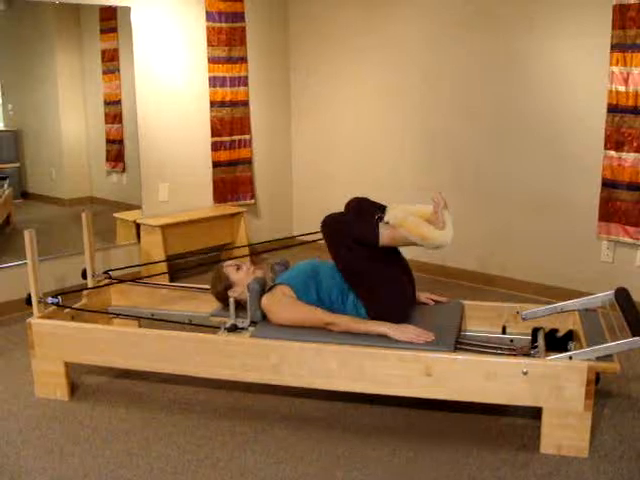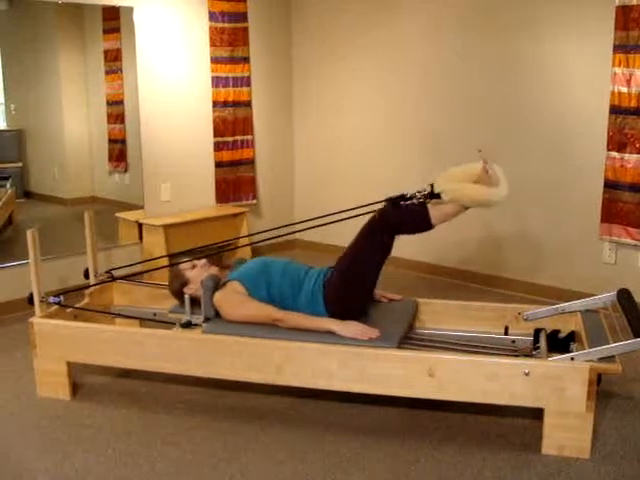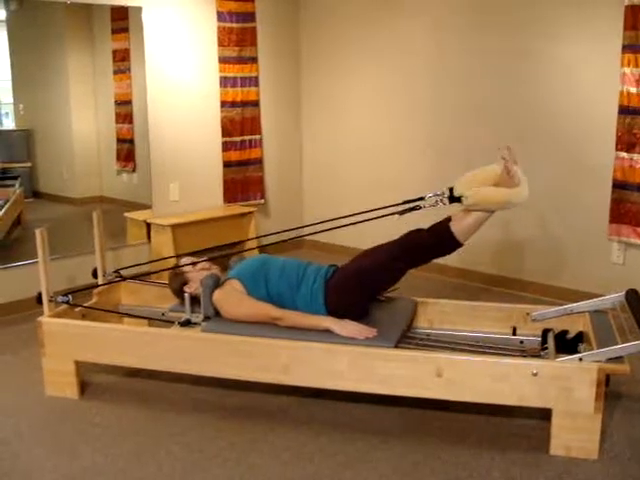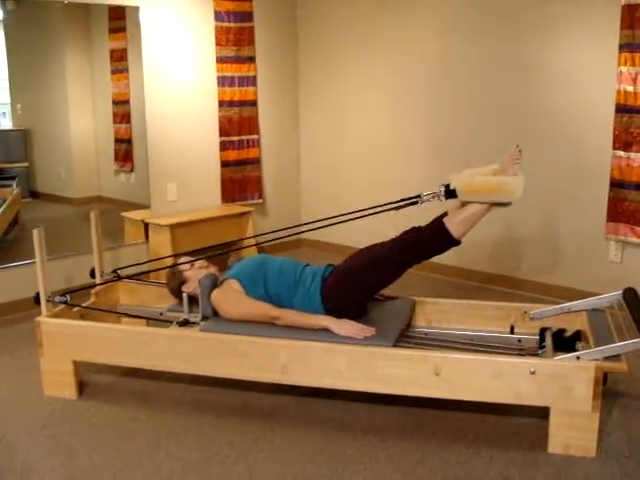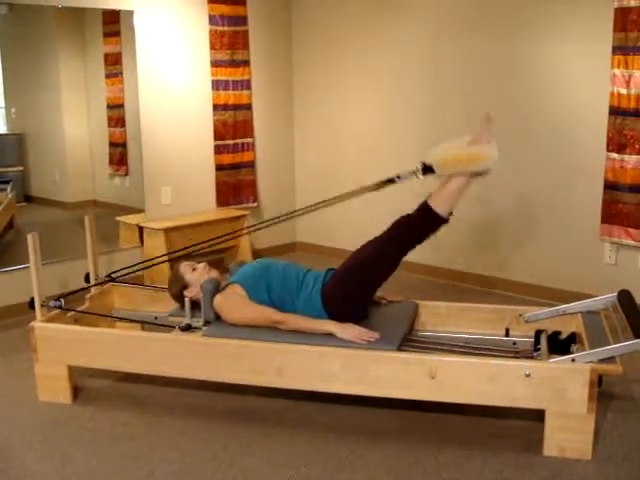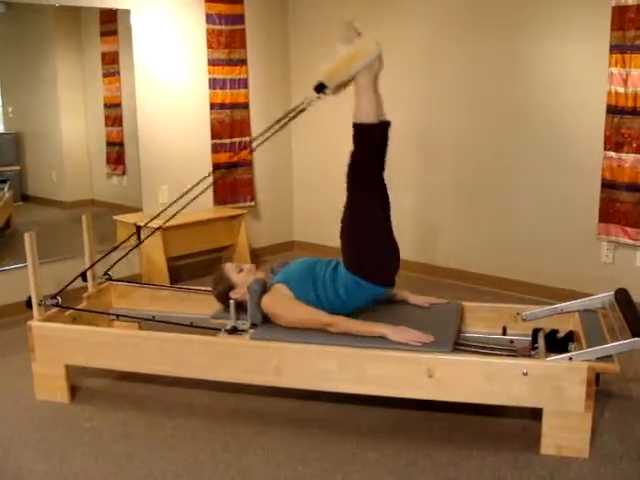
dt=0.7s
person 1, frame 1
left shoulder: (285, 283)
right shoulder: (272, 303)
right elbow: (329, 321)
left wrist: (407, 293)
right wrist: (387, 328)
left hip: (391, 290)
right hip: (385, 307)
left knee: (357, 207)
right knee: (334, 224)
left ankle: (425, 226)
right ankle: (423, 235)
person 1, frame 2
left shoulder: (241, 274)
right shoulder: (224, 299)
right elbow: (279, 317)
left wrist: (365, 288)
right wrist: (336, 325)
left hip: (329, 282)
right hip: (334, 302)
left knee: (394, 209)
right knee: (386, 220)
left ankle: (464, 192)
right ankle: (474, 197)
person 1, frame 3
left shoulder: (240, 273)
right shoulder: (223, 297)
right elbow: (277, 315)
left wrist: (374, 285)
right wrist: (333, 323)
left hip: (334, 279)
right hip: (334, 298)
left knee: (417, 241)
right knee: (413, 247)
person 1, frame 4
left shoulder: (237, 275)
right shoulder: (221, 297)
right elbow: (275, 315)
right wrist: (331, 322)
left hip: (331, 279)
right hip: (331, 297)
left knee: (416, 241)
right knee: (409, 246)
person 1, frame 5
left shoulder: (241, 279)
right shoulder: (224, 304)
right elbow: (279, 319)
left wrist: (371, 291)
right wrist: (335, 327)
left hip: (330, 283)
right hip: (331, 302)
left knee: (403, 232)
right knee: (399, 235)
left ankle: (465, 172)
right ankle: (465, 172)
person 1, frame 6
left shoulder: (280, 281)
right shoulder: (272, 303)
right elbow: (329, 322)
right wrist: (388, 330)
left hip: (363, 275)
right hip: (365, 275)
